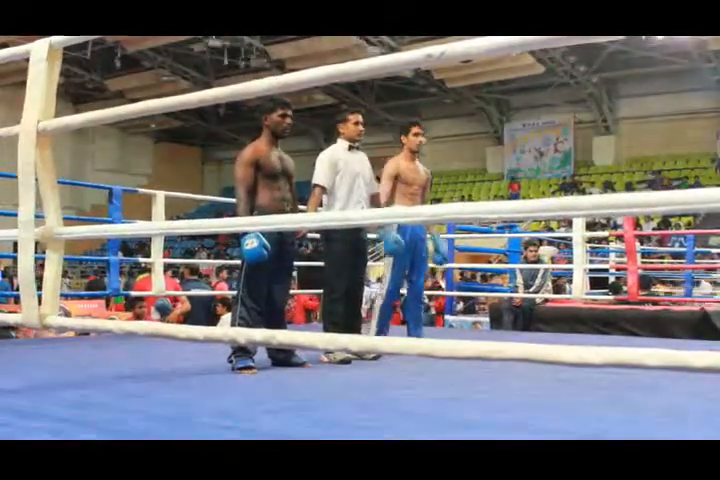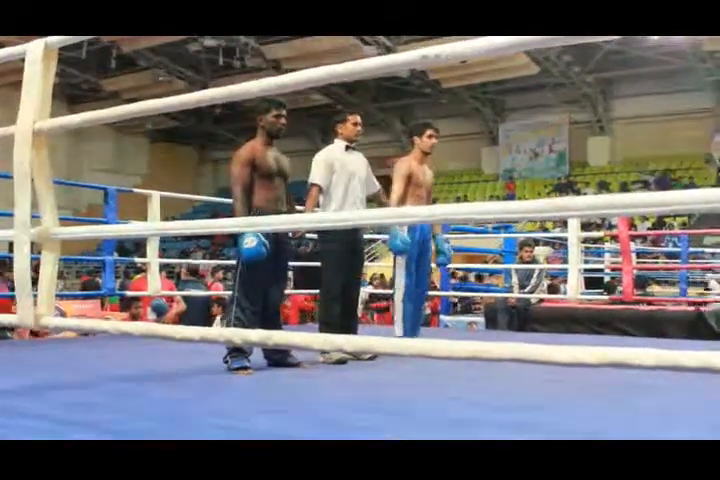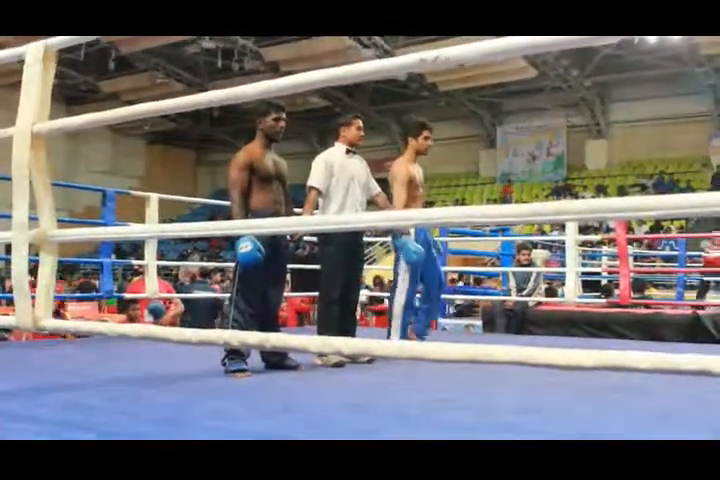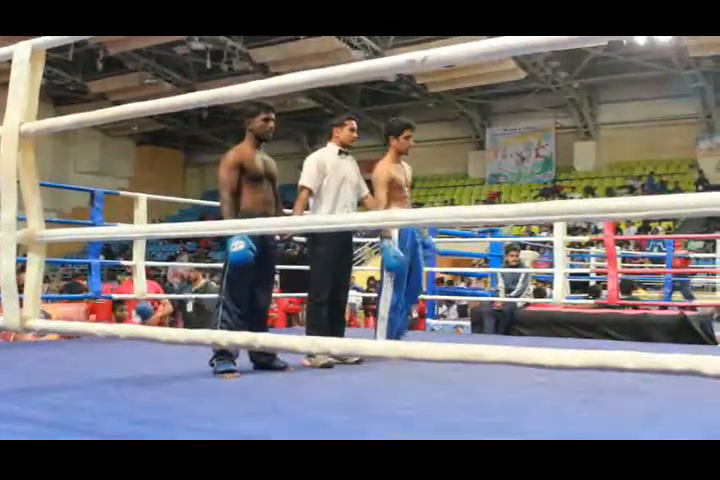
dt=0.5s
person 1, frame 1
left shoulder: (287, 159)
right shoulder: (251, 153)
right elbow: (242, 194)
right wrist: (247, 229)
left hip: (285, 229)
left knee: (279, 295)
right knee: (252, 293)
left ankle: (280, 350)
right ankle: (241, 353)
person 1, frame 2
left shoulder: (282, 158)
right shoulder: (247, 152)
right elbow: (239, 192)
right wrist: (246, 228)
left hip: (280, 229)
left knee: (274, 295)
right knee: (247, 294)
left ankle: (276, 350)
right ankle: (237, 354)
person 1, frame 3
left shoulder: (281, 162)
right shoulder: (246, 156)
right elbow: (236, 196)
right wrist: (242, 232)
left hip: (278, 232)
left knee: (272, 298)
right knee: (245, 296)
left ankle: (274, 353)
right ankle: (234, 356)
person 1, frame 4
left shoulder: (270, 162)
right shoulder: (235, 156)
right elbow: (227, 196)
right wrist: (234, 232)
left hip: (267, 232)
right hip: (246, 231)
left knee: (261, 298)
right knee: (234, 297)
left ankle: (262, 354)
right ankle: (223, 357)
person 2, frame 1
left shoulder: (363, 158)
right shoulder: (330, 155)
left elbow: (373, 193)
right elbow: (318, 189)
left hip: (359, 229)
right hip: (338, 228)
left knee: (355, 287)
right knee: (336, 287)
person 2, frame 2
left shoulder: (361, 159)
right shoulder: (327, 155)
left elbow: (374, 191)
right elbow: (315, 189)
left hip: (356, 229)
right hip: (334, 228)
left knee: (352, 287)
right knee: (332, 287)
person 2, frame 3
left shoulder: (361, 163)
right shoulder: (327, 158)
left elbow: (376, 194)
right elbow: (314, 192)
left hip: (356, 232)
right hip: (334, 230)
left knee: (351, 291)
right knee: (331, 290)
person 2, frame 4
left shoulder: (352, 164)
right shoulder: (319, 158)
left elbow: (364, 196)
right elbow: (305, 192)
left hip: (345, 233)
right hip: (324, 232)
left knee: (340, 292)
right knee: (320, 291)
right ankle: (315, 350)
person 3, frame 1
left shoulder: (425, 172)
right shoulder: (394, 165)
right elbow: (383, 199)
left wrist: (435, 237)
right wrist: (386, 229)
left hip: (419, 227)
right hip: (400, 225)
left knee: (417, 284)
right knee: (393, 281)
left ankle: (415, 334)
right ankle: (377, 334)
person 3, frame 2
left shoulder: (429, 173)
right shoulder: (404, 165)
right elbow: (394, 198)
left wrist: (439, 238)
right wrist: (395, 228)
left hip: (424, 228)
right hip: (407, 225)
left knee: (421, 285)
right knee: (405, 283)
left ankle: (412, 335)
right ankle: (402, 336)
person 3, frame 3
left shoulder: (417, 168)
right shoulder: (401, 168)
right elbow: (399, 207)
left wrist: (429, 236)
right wrist: (404, 237)
left hip: (422, 230)
right hip: (408, 231)
left knee: (435, 283)
right knee: (405, 287)
left ankle: (417, 329)
right ankle: (397, 340)
person 3, frame 4
left shoulder: (406, 168)
right shoulder: (383, 170)
right elbow: (381, 208)
left wrist: (421, 233)
right wrist: (386, 242)
left hip: (412, 230)
right hip: (396, 231)
left knee: (412, 288)
right knee: (393, 288)
left ankle: (394, 335)
right ankle: (384, 341)
